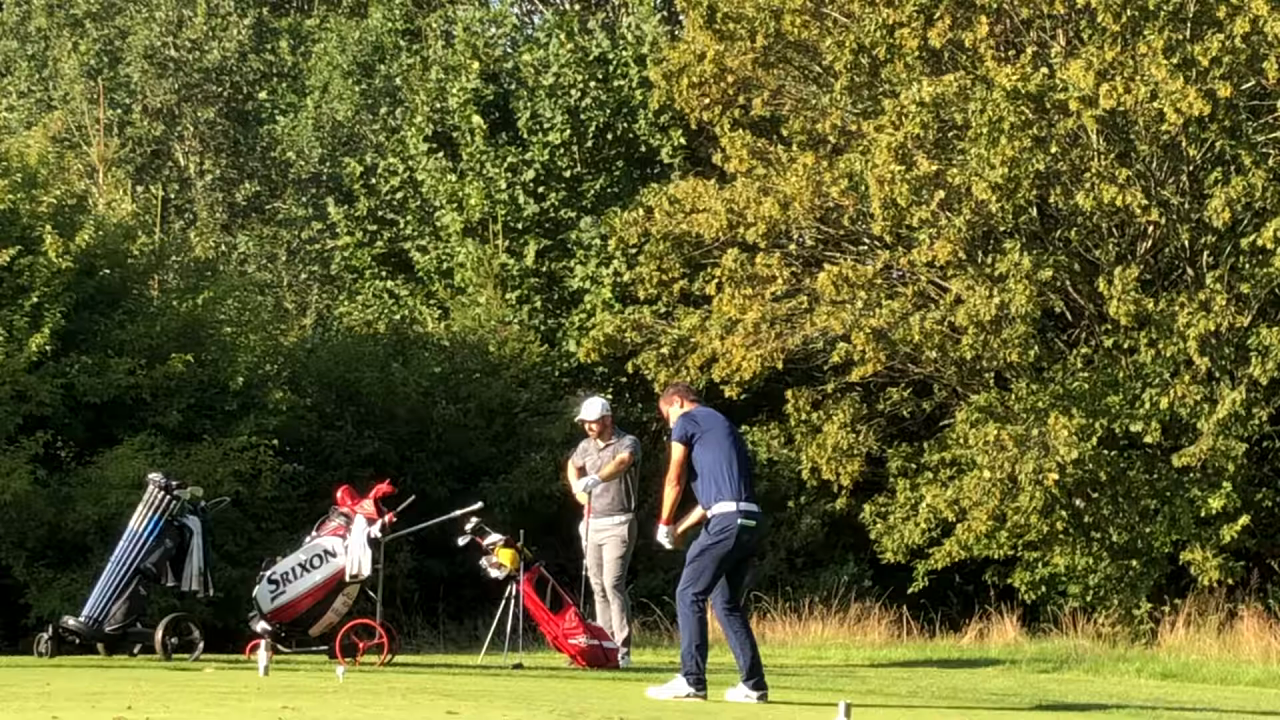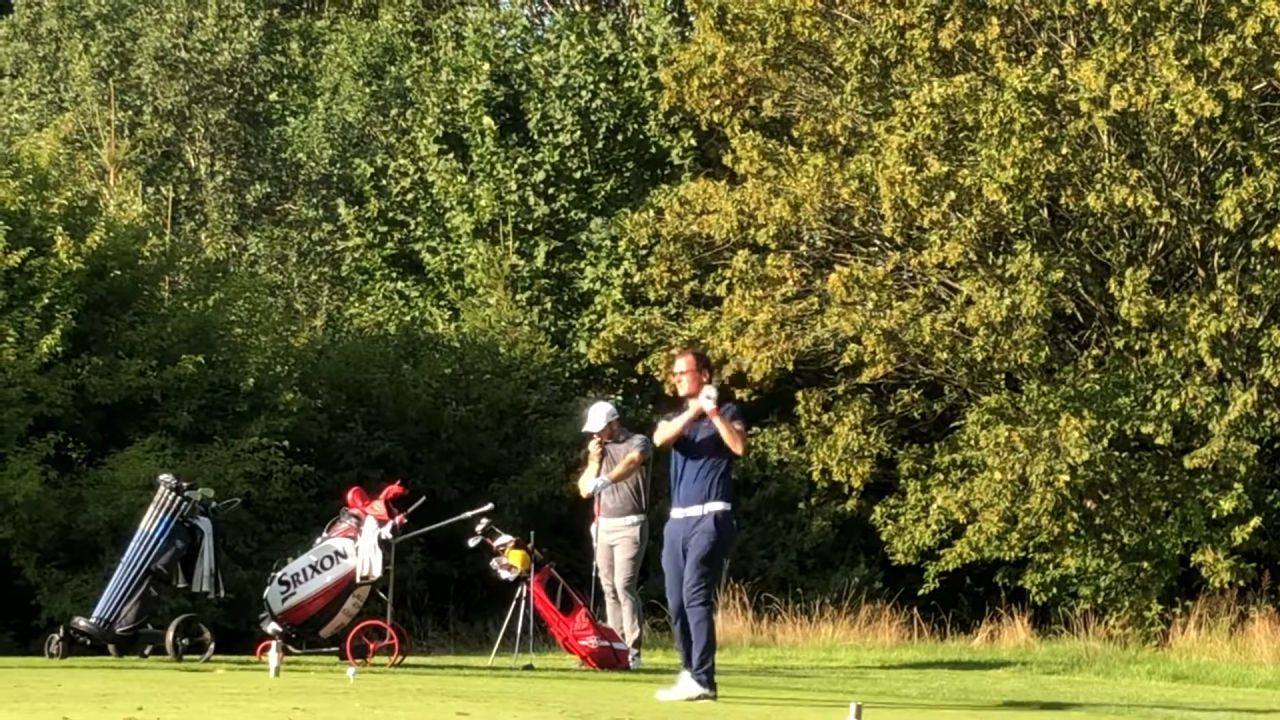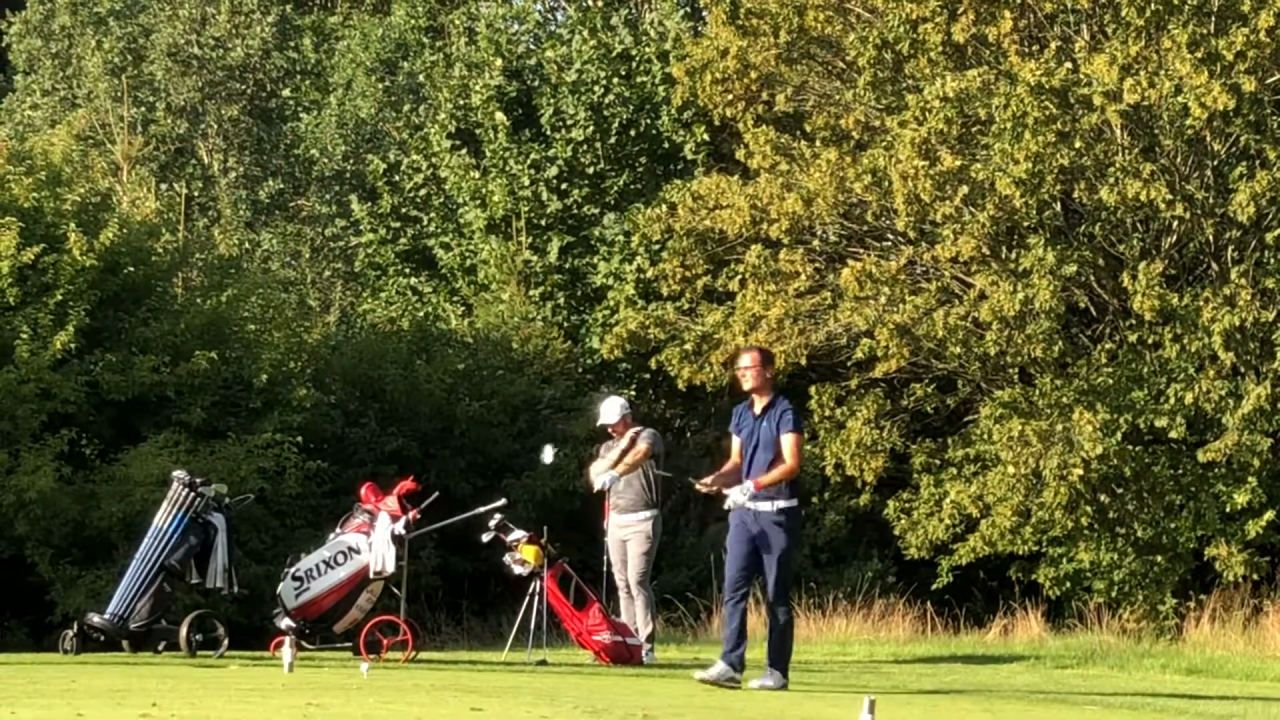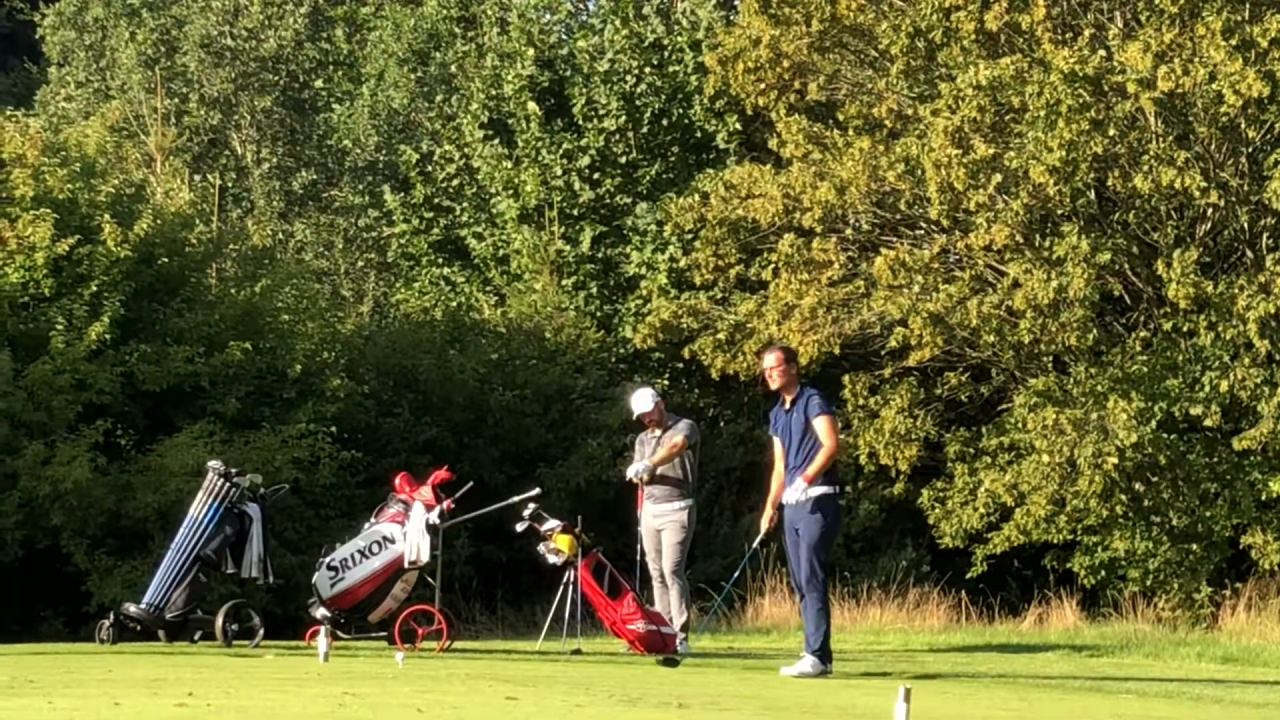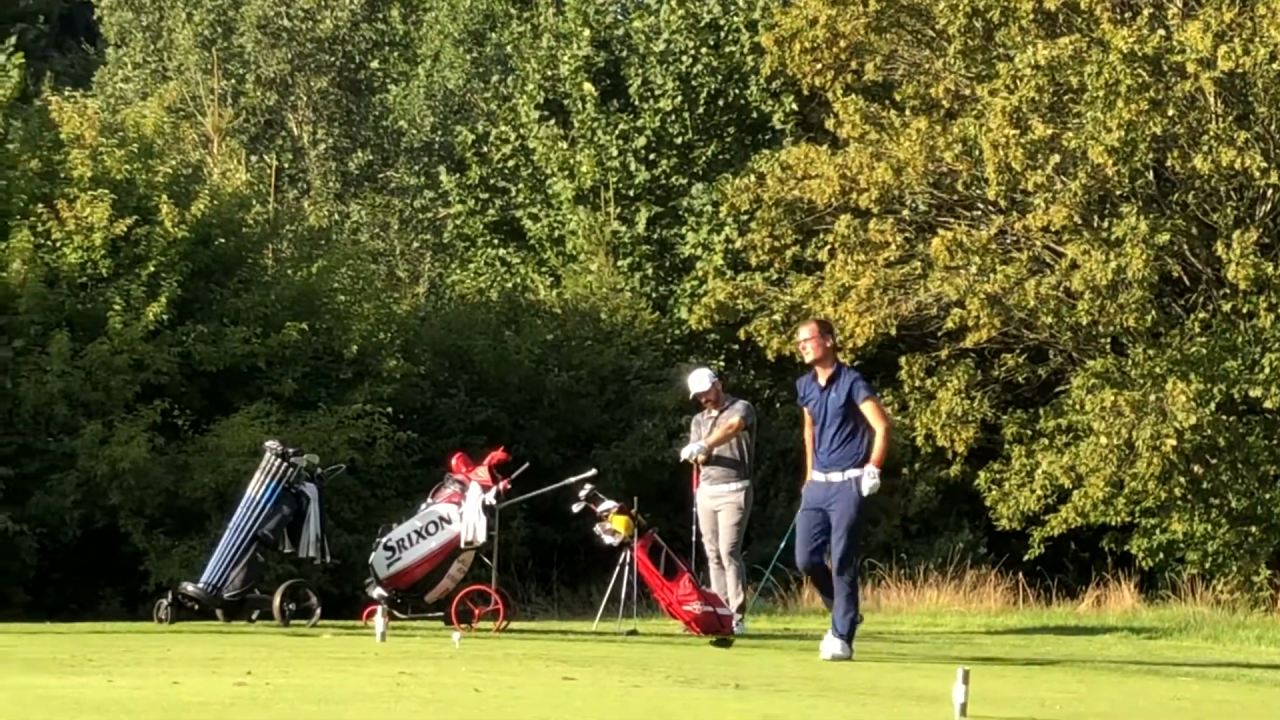
dt=1s
person 1, frame 1
left shoulder: (687, 419)
right shoulder: (719, 428)
left elbow: (674, 481)
left wrist: (664, 523)
right wrist: (682, 527)
left hip: (727, 519)
right hip: (746, 520)
left knee: (690, 594)
right knee: (728, 602)
left ankle: (692, 680)
right ankle: (754, 683)
person 1, frame 2
left shoulder: (727, 412)
right shoulder: (674, 417)
left elbow: (740, 447)
right elbow: (660, 438)
left wrist: (714, 411)
right wrist: (694, 410)
left hip: (712, 518)
right hip: (678, 520)
left knee: (697, 595)
right knee: (677, 602)
left ankle: (701, 679)
right ankle: (691, 670)
person 1, frame 3
left shoulder: (785, 412)
right shoulder: (740, 413)
left elbow: (791, 464)
left wrist: (751, 487)
right wrist: (717, 479)
left hip: (778, 513)
right hip: (745, 512)
left knee: (777, 594)
right knee: (734, 586)
left ankle: (777, 670)
right ankle: (731, 664)
person 1, frame 4
left shoulder: (813, 400)
right shoulder: (777, 414)
left elbow: (831, 444)
left wrist: (805, 480)
right wrist: (770, 506)
left hip: (817, 500)
right hip: (794, 505)
left knee: (812, 580)
right knee: (801, 583)
left ankle: (816, 657)
right ankle: (818, 656)
person 1, frame 5
left shoulder: (853, 381)
right shoulder: (804, 385)
left elbow: (882, 425)
left wrist: (873, 466)
left hip: (849, 484)
right hip: (817, 484)
left knee: (843, 562)
right knee: (805, 558)
left ankle: (843, 638)
right ankle: (843, 614)
person 2, frame 1
left shoulder: (627, 443)
right shoulder: (585, 446)
left elbow: (620, 463)
right elbow: (573, 465)
left wrist: (594, 479)
right wrist: (577, 489)
left hip: (618, 525)
right hip: (592, 525)
left knee: (613, 585)
right knee: (598, 588)
left ankle: (622, 651)
person 2, frame 2
left shoulder: (638, 442)
right shoulder: (598, 449)
left elbow: (631, 463)
right elbow: (584, 490)
left wrist: (605, 481)
right wrist: (594, 460)
left hip: (629, 526)
right hip: (603, 526)
left knee: (624, 586)
right knee: (609, 589)
left ankle: (633, 652)
person 2, frame 3
left shoulder: (649, 436)
right shoulder: (609, 446)
left elbow: (638, 455)
right elbow: (594, 473)
left wrist: (614, 474)
right wrist: (622, 445)
left hip: (643, 521)
right hip: (616, 522)
left knee: (638, 581)
right knee: (623, 584)
left ankle: (647, 647)
person 2, frame 4
left shoulder: (684, 426)
right shoulder: (642, 439)
left elbow: (675, 447)
right elbow: (638, 476)
left wrist: (648, 464)
right wrist: (643, 474)
left hip: (677, 510)
right hip: (650, 510)
left knee: (672, 570)
right knee: (657, 573)
left ankle: (681, 636)
person 2, frame 5
left shoulder: (741, 408)
right shoulder: (698, 420)
left elbow: (732, 427)
right elbow: (699, 457)
left wrist: (705, 444)
right wrist: (700, 453)
left hip: (734, 491)
right hip: (706, 491)
left knee: (729, 552)
right knee: (713, 554)
left ankle: (737, 617)
